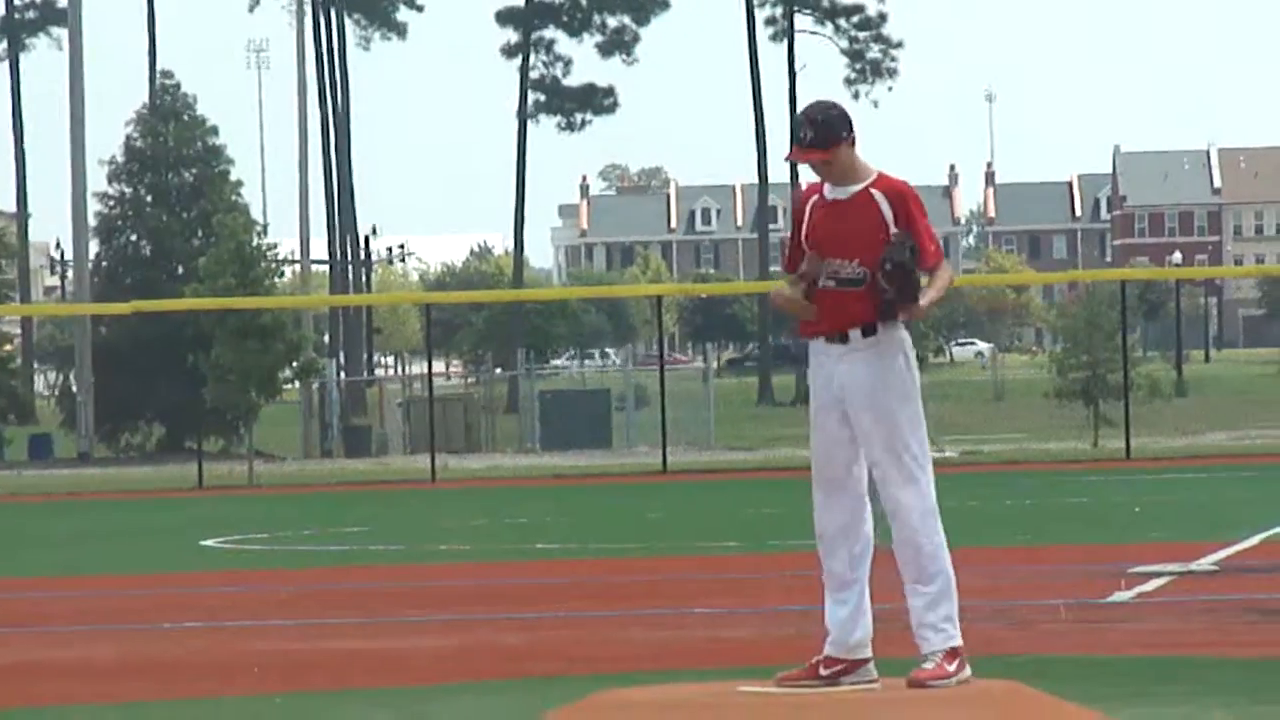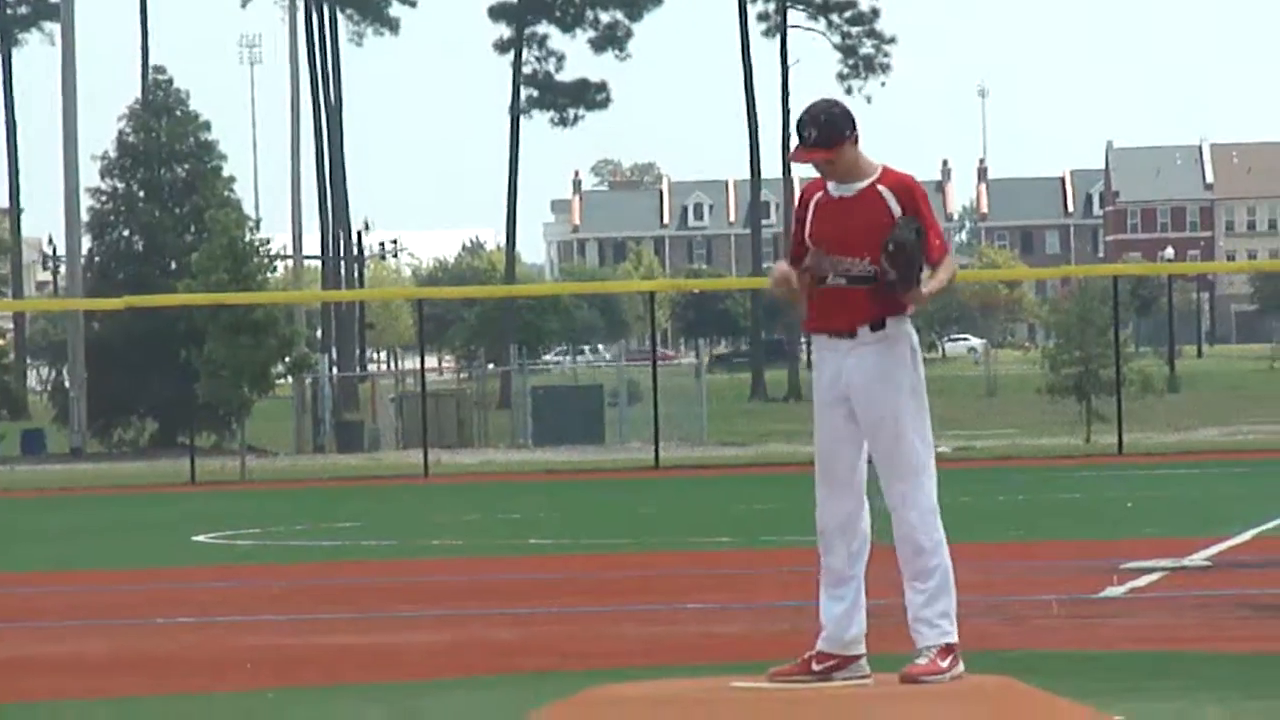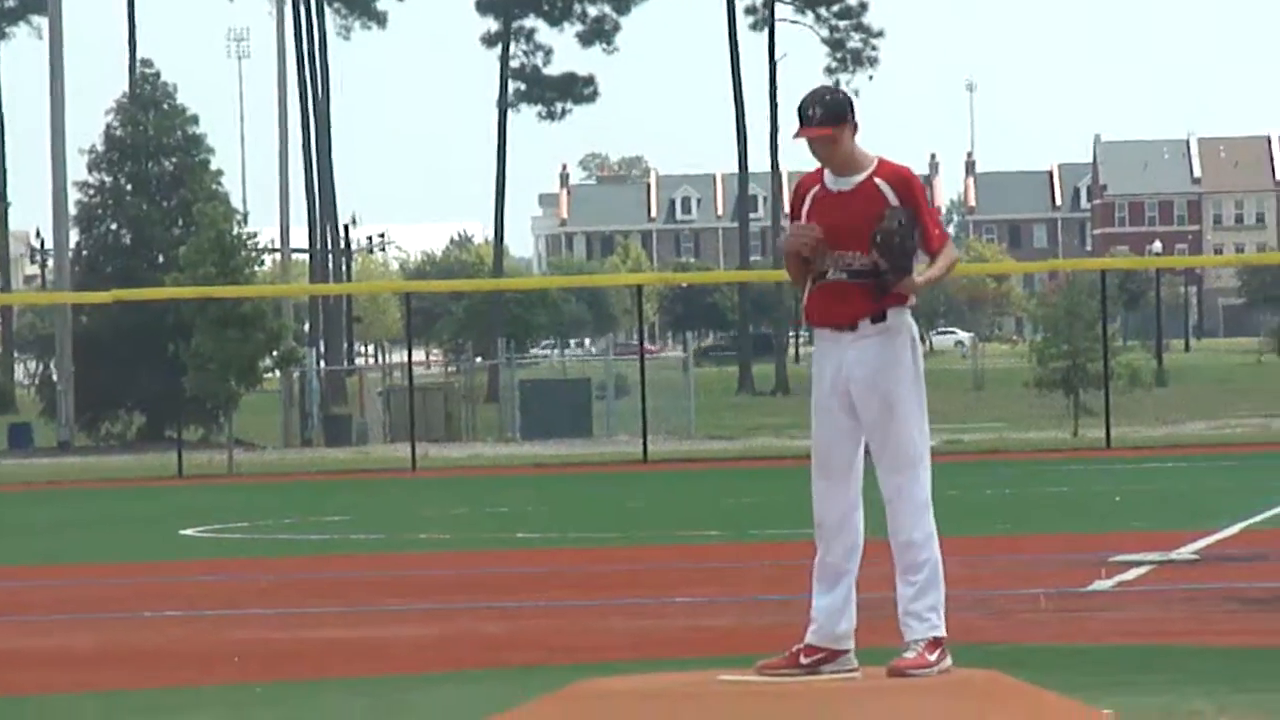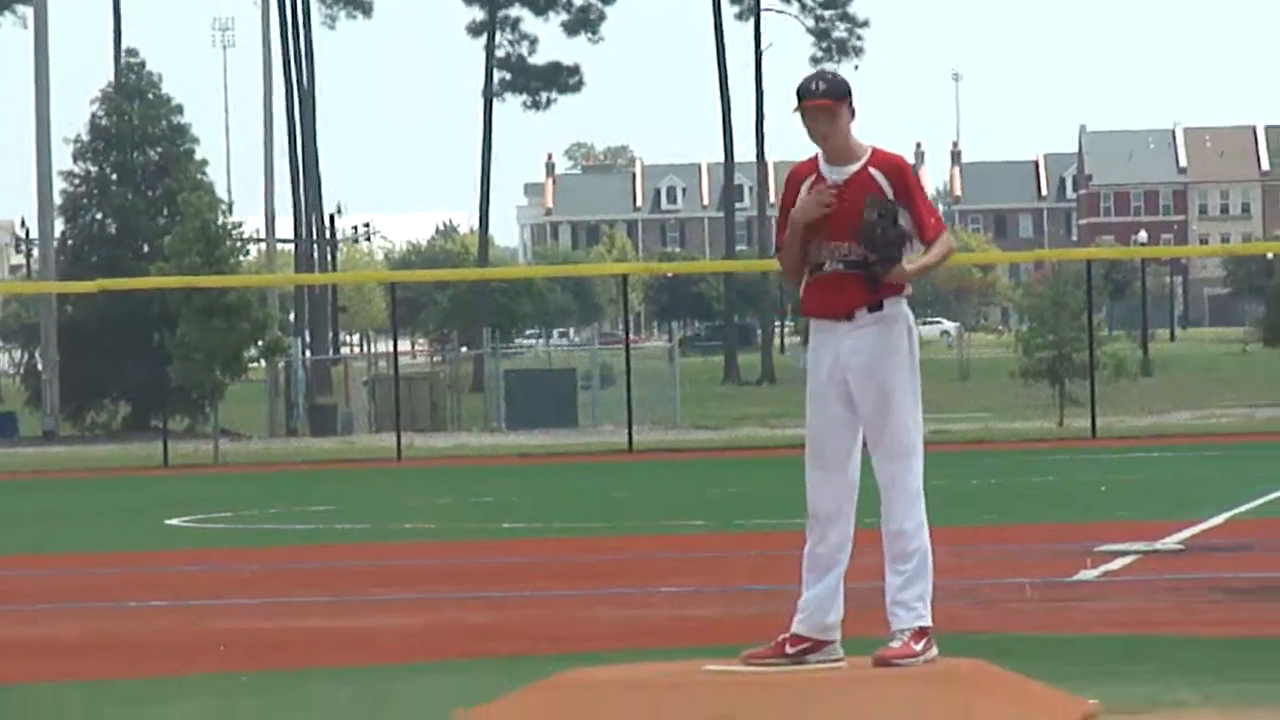
dt=0.1s
person 1, frame 1
left shoulder: (895, 194)
right shoulder: (808, 202)
left elbow: (940, 266)
left wrist: (924, 300)
right wrist: (783, 293)
left hip: (879, 353)
right hip: (825, 359)
left knee: (908, 498)
right knee: (834, 506)
left ankle: (945, 646)
right ankle: (847, 649)
person 1, frame 2
left shoulder: (900, 189)
right shoulder: (810, 198)
left elbow: (945, 261)
left wrist: (926, 290)
right wrist: (784, 272)
left hip: (886, 349)
right hip: (828, 354)
left knee: (911, 494)
right knee: (837, 501)
left ankle: (939, 642)
right ankle: (840, 645)
person 1, frame 3
left shoulder: (897, 180)
right shoulder: (807, 191)
left elbow: (946, 250)
left wrist: (922, 279)
right wrist: (792, 250)
left hip: (886, 341)
right hip: (828, 347)
left knee: (906, 486)
right knee: (832, 494)
left ankle: (927, 635)
right ankle: (829, 639)
person 1, frame 4
left shoulder: (891, 170)
right shoulder: (799, 181)
left elbow: (942, 240)
right elbow: (790, 275)
left wrist: (913, 267)
right wrist: (798, 223)
left hip: (882, 330)
right hip: (824, 337)
left knee: (899, 475)
right knee: (826, 483)
left ankle: (914, 626)
right ankle: (815, 628)
